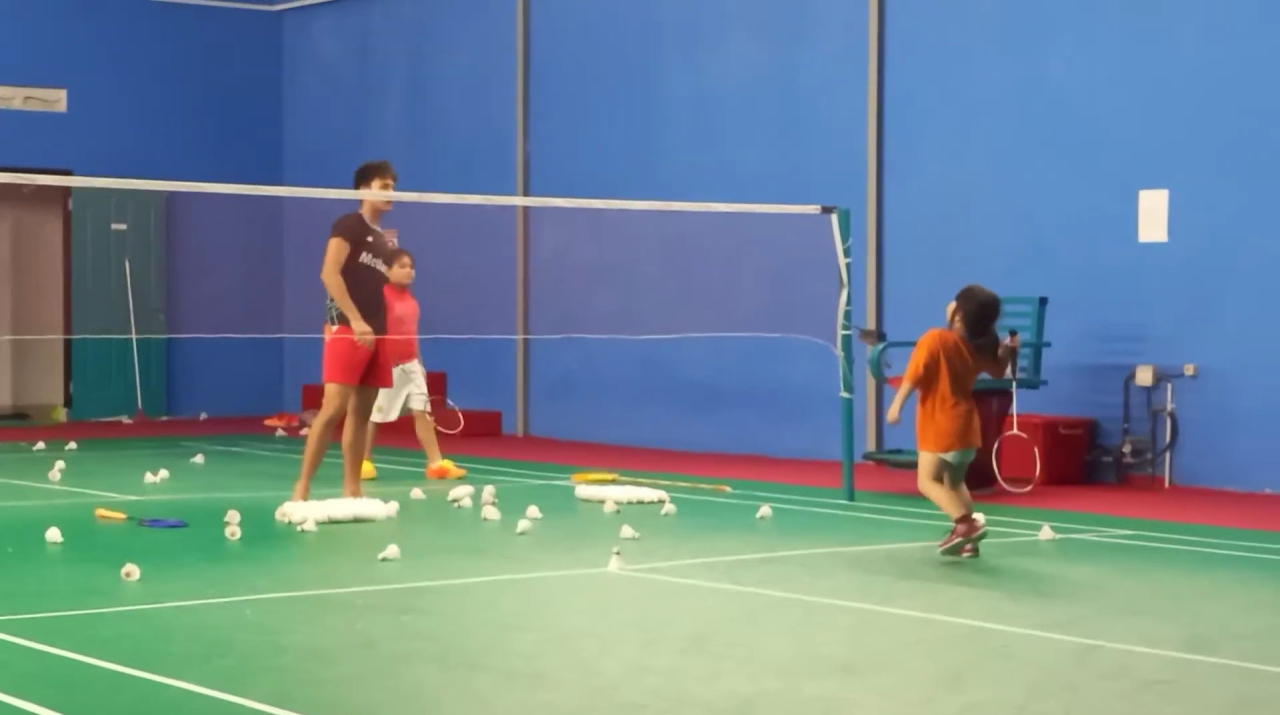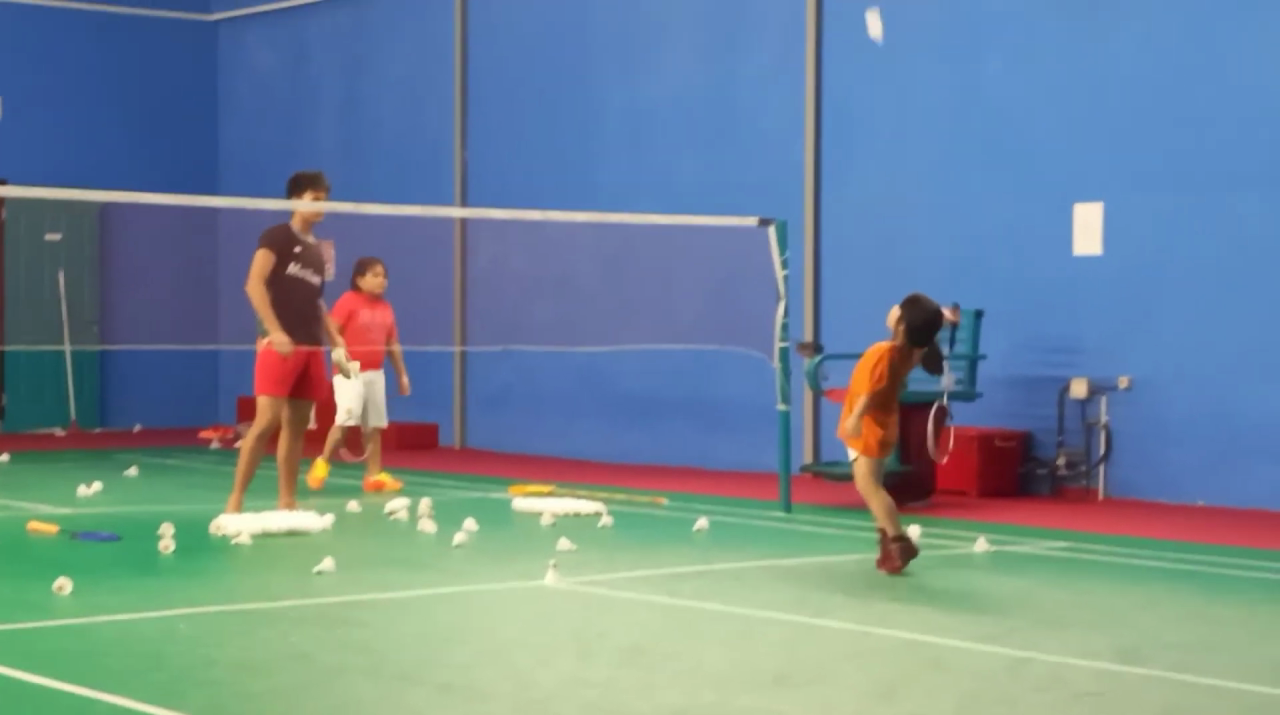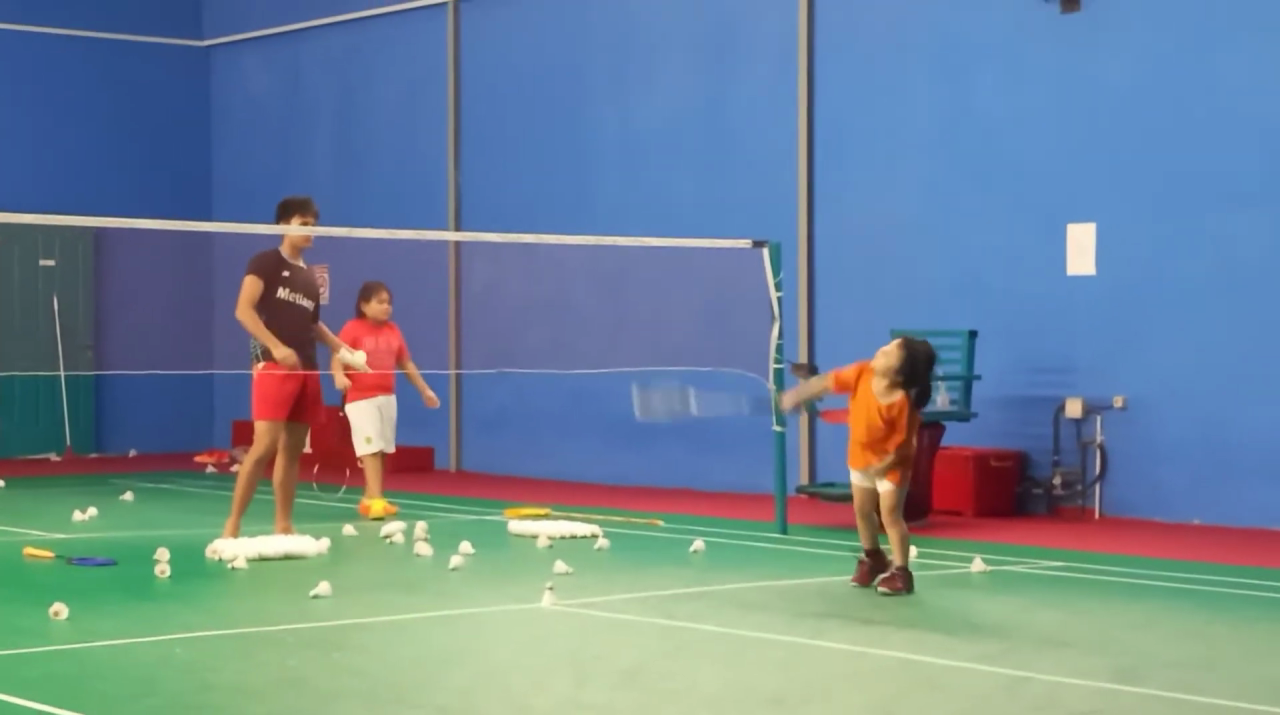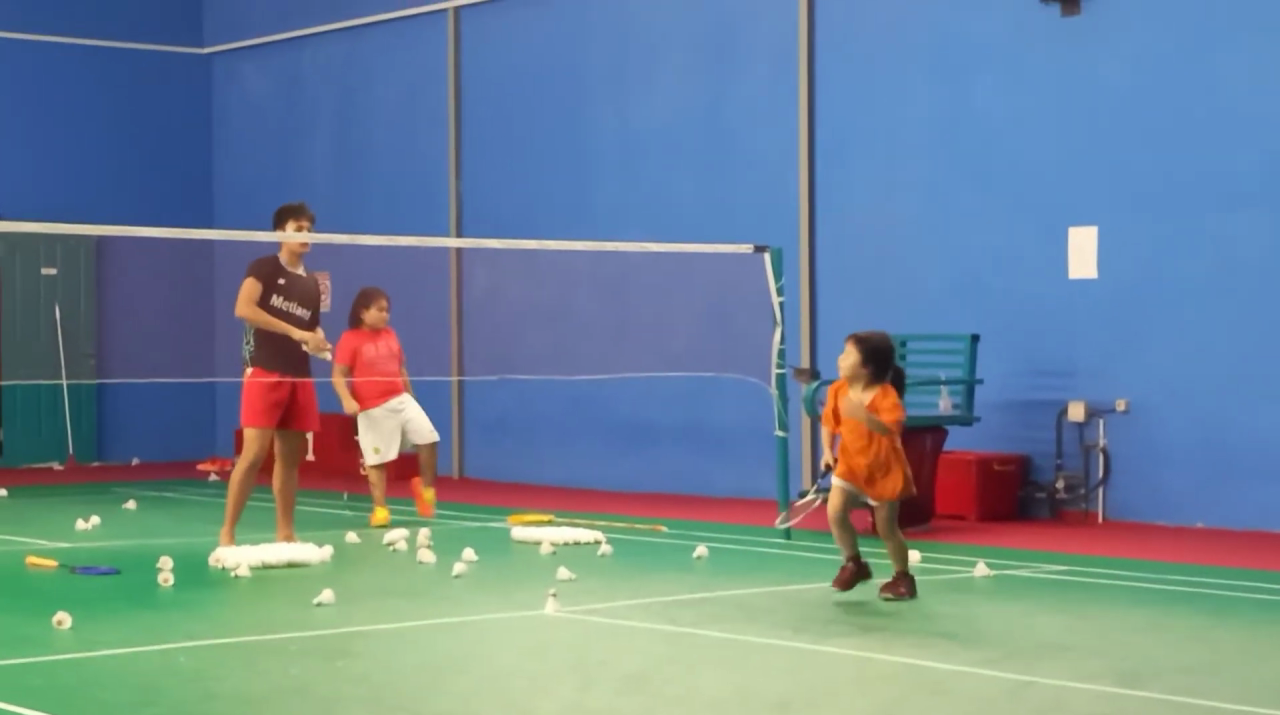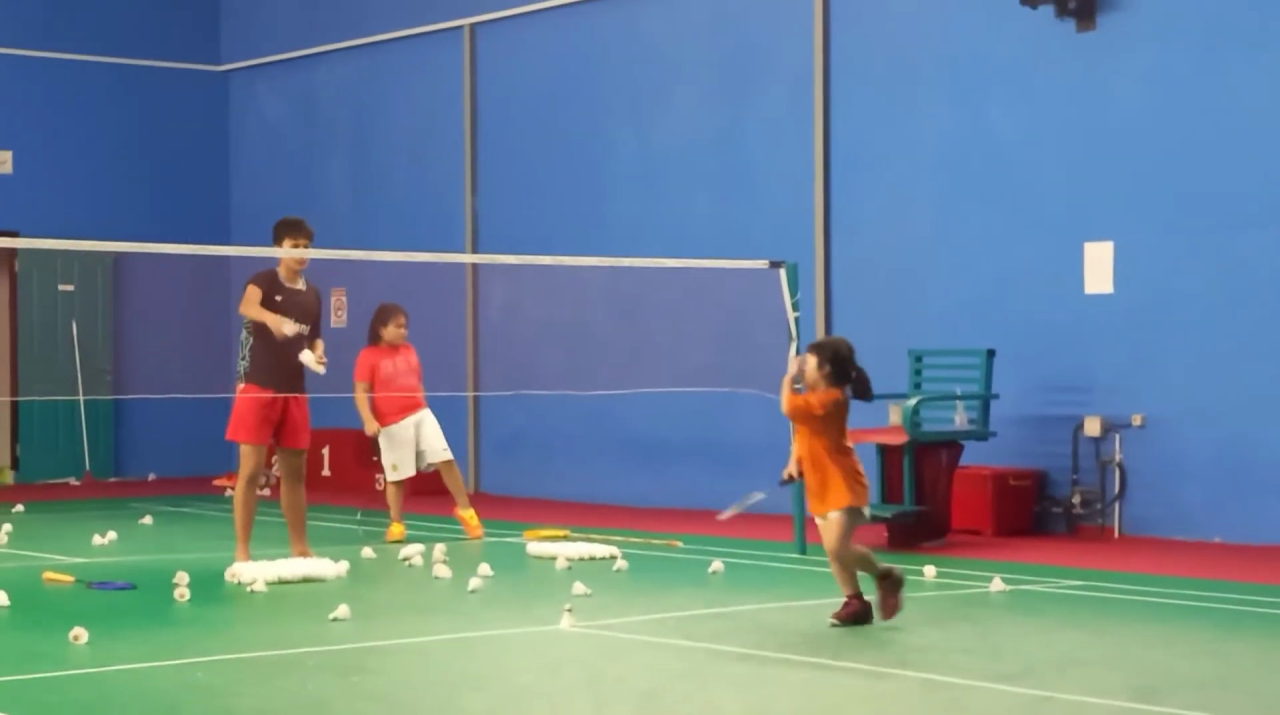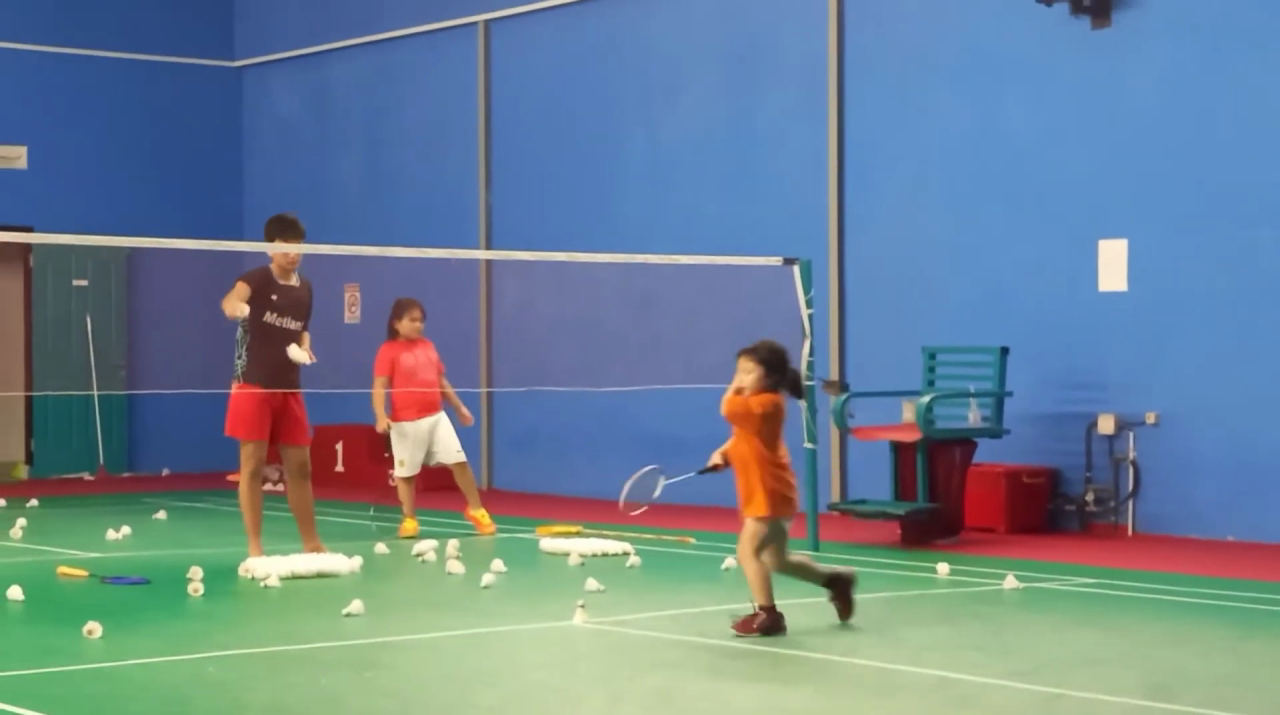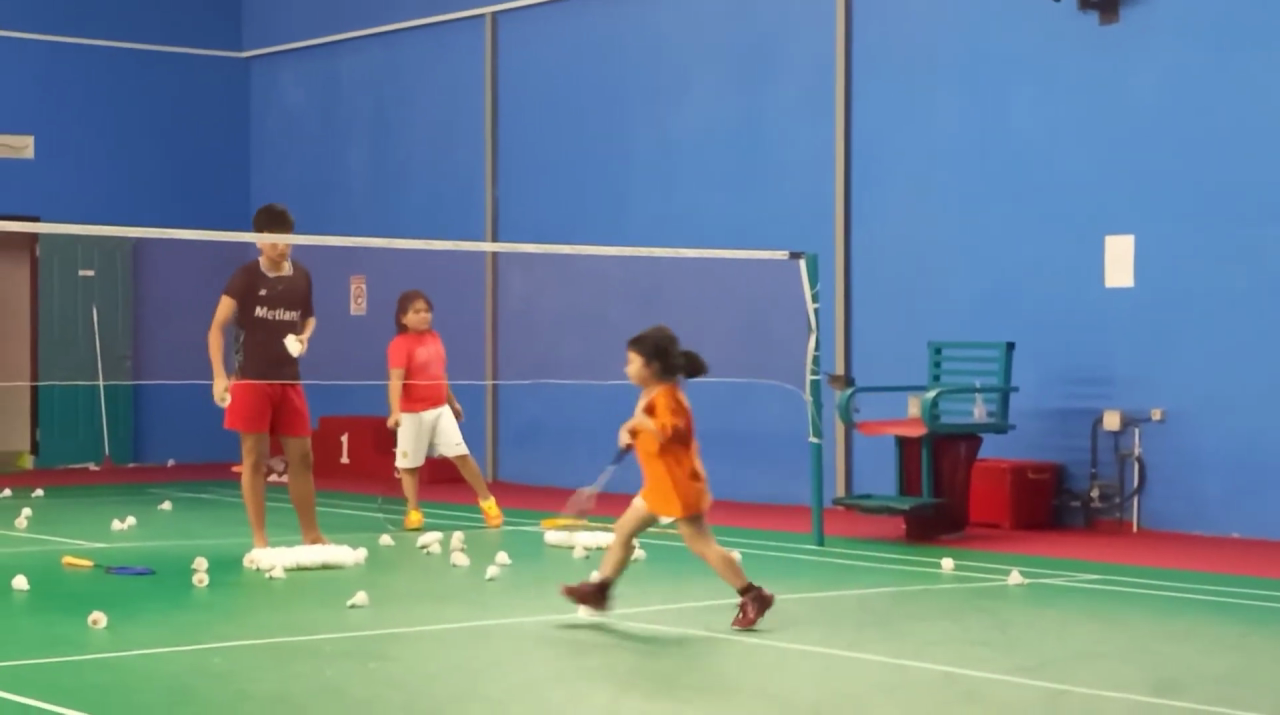
dt=0.3s
person 1, frame 1
left shoulder: (383, 240)
right shoulder: (349, 225)
right elbow: (329, 273)
right wrist: (355, 321)
left hip: (375, 335)
right hip: (347, 331)
left knee: (361, 412)
right knee: (333, 408)
left ankle: (352, 488)
right ankle: (302, 487)
person 1, frame 2
left shoulder: (317, 252)
right shoulder: (276, 237)
right elbow: (254, 284)
left wrist: (337, 343)
right wrist: (276, 332)
left hip: (311, 347)
right hip: (278, 346)
left knee: (296, 425)
right knee: (265, 422)
left ankle: (287, 501)
right ankle: (235, 499)
person 1, frame 3
left shoulder: (310, 277)
right shoulder: (265, 262)
right elbow: (243, 309)
left wrist: (343, 348)
right wrist: (275, 347)
left hip: (307, 370)
right hip: (274, 367)
left knee: (292, 449)
right knee: (264, 445)
left ankle: (283, 525)
right ankle: (232, 523)
person 1, frame 4
left shoulder: (311, 283)
right shoulder: (264, 268)
right elbow: (243, 309)
left wrist: (319, 341)
right wrist: (294, 332)
left hip: (299, 377)
right hip: (263, 373)
left knee: (290, 456)
right knee: (254, 454)
left ankle: (285, 532)
right ankle: (227, 533)
person 1, frame 5
left shoulder: (313, 295)
right shoulder: (263, 281)
right elbow: (246, 306)
left wrist: (317, 353)
right wrist: (272, 318)
left hip: (294, 392)
right hip: (257, 389)
left knee: (294, 471)
right knee: (251, 470)
left ankle: (300, 548)
right ankle: (242, 551)
person 1, frame 6
left shoulder: (305, 289)
right shoulder: (257, 279)
right elbow: (230, 300)
left wrist: (304, 349)
right wrist: (235, 307)
left hip: (289, 389)
right hip: (252, 386)
left knee: (300, 467)
right knee: (253, 466)
left ankle: (312, 544)
right ankle: (255, 548)
person 1, frame 7
left shoulder: (302, 276)
right shoulder: (245, 278)
right elbow: (217, 327)
left wrist: (304, 336)
right wrist: (220, 375)
left hip: (289, 381)
right hip: (251, 381)
left knee: (302, 458)
right knee: (254, 459)
left ankle: (312, 535)
right ankle: (259, 540)
person 2, frame 1
left shoulder: (935, 339)
right shoulder: (980, 349)
left elbow: (915, 375)
right elbow: (999, 370)
left wrist: (897, 403)
left hip: (940, 427)
right hip: (965, 426)
left knee: (927, 480)
right knee: (954, 482)
left ankle: (965, 524)
right ankle: (967, 536)
person 2, frame 2
left shoulder: (888, 349)
right shoulder: (908, 349)
left elbow: (870, 389)
left wrist: (854, 418)
right wrist: (940, 319)
left hip: (872, 429)
right hip: (871, 428)
left knee: (870, 487)
right knee: (866, 485)
left ankle: (898, 544)
right ankle: (892, 541)
person 2, frame 3
left shoulder: (903, 404)
right shoulder: (864, 374)
left elbow: (902, 444)
right elbow: (829, 382)
left wrist: (884, 465)
right wrist: (799, 394)
left hip: (891, 465)
right hip: (860, 458)
left knee: (890, 516)
right knee: (862, 510)
left ankle: (900, 572)
right ankle: (873, 558)
person 2, frame 4
left shoulder: (885, 395)
right shoulder: (838, 390)
left elbow: (893, 425)
right elbow: (829, 422)
left wrist: (865, 417)
right wrist: (828, 451)
left hip: (885, 470)
right hip: (850, 466)
left knee: (886, 529)
right knee: (835, 513)
left ankle: (903, 577)
right ankle: (853, 563)
person 2, frame 5
left shoulder: (831, 399)
right shoulder: (812, 399)
left elbow: (787, 407)
right elbow: (801, 437)
left wrist: (788, 379)
right wrist: (794, 462)
left hip: (843, 486)
right hip: (819, 488)
left knee: (837, 545)
right knee: (834, 549)
left ankle: (886, 576)
right ankle: (855, 602)
person 2, frame 6
left shoulder: (768, 403)
right shoulder: (755, 403)
left elbow: (728, 410)
right elbow: (740, 438)
left wrist: (735, 388)
right wrist: (722, 453)
left hip: (770, 493)
right hip: (758, 494)
left knee: (748, 552)
right knee: (776, 560)
left ankle: (767, 615)
right ankle: (836, 580)
person 2, frame 7
left shoulder: (668, 396)
right shoulder: (652, 394)
left elbow: (668, 433)
right elbow: (638, 428)
left wrist: (639, 419)
right wrist: (629, 432)
left hip: (678, 486)
right hip: (658, 483)
left knee: (702, 545)
right knee: (624, 530)
left ankle: (753, 596)
right ankle: (600, 589)
person 3, frame 1
left shoulder: (409, 297)
right shoulder: (382, 294)
left wrist: (420, 364)
left hip: (410, 365)
right hip: (388, 365)
left knee: (423, 412)
right knee: (377, 414)
left ankle: (436, 463)
right ankle: (365, 461)
person 3, frame 2
left shoulder: (386, 308)
right shoulder: (349, 300)
left elbow: (393, 344)
left wrist: (402, 374)
left hip: (376, 374)
right hip: (349, 373)
left knee: (376, 425)
right knee: (346, 420)
left ankle: (375, 476)
right ankle: (322, 463)
person 3, frame 3
left shoulder: (393, 330)
right shoulder: (352, 329)
left elbow: (406, 363)
right elbow: (337, 360)
left wrist: (425, 390)
right wrist: (340, 377)
left hip: (387, 397)
right hip: (360, 399)
left knee: (384, 450)
right knee: (370, 449)
left ankle: (370, 499)
right ankle: (375, 501)
person 3, frame 4
left shoulder: (390, 335)
right shoulder: (350, 339)
right elbow: (338, 375)
left wrist: (409, 394)
right wrist: (347, 399)
left hip: (401, 400)
right hip: (371, 409)
left knee: (428, 440)
right knee: (377, 459)
left ankle: (425, 486)
right ankle: (380, 508)
person 3, frame 5
left shoulder: (409, 351)
right shoulder: (368, 356)
right elbow: (360, 393)
left wrist: (423, 411)
right wrist: (369, 420)
left hip: (421, 416)
right hip: (391, 425)
left knee: (446, 460)
right knee: (396, 476)
left ankle: (465, 510)
right ankle: (396, 524)
person 3, frame 6
left shoulder: (428, 346)
right shoulder: (388, 350)
left elbow: (442, 381)
right elbow: (379, 387)
left wrist: (460, 407)
right wrist: (381, 416)
left hip: (436, 417)
right hip: (406, 422)
left knee: (459, 461)
right knee: (406, 472)
left ankle: (476, 510)
right ankle: (409, 520)
person 3, frame 7
left shoulder: (435, 338)
right shoulder: (400, 344)
right elbow: (395, 380)
left wrist: (453, 402)
right wrist: (395, 411)
left hip: (441, 410)
right hip: (412, 414)
left knee: (461, 454)
right knee: (409, 464)
left ankle: (487, 501)
right ankle: (413, 512)
